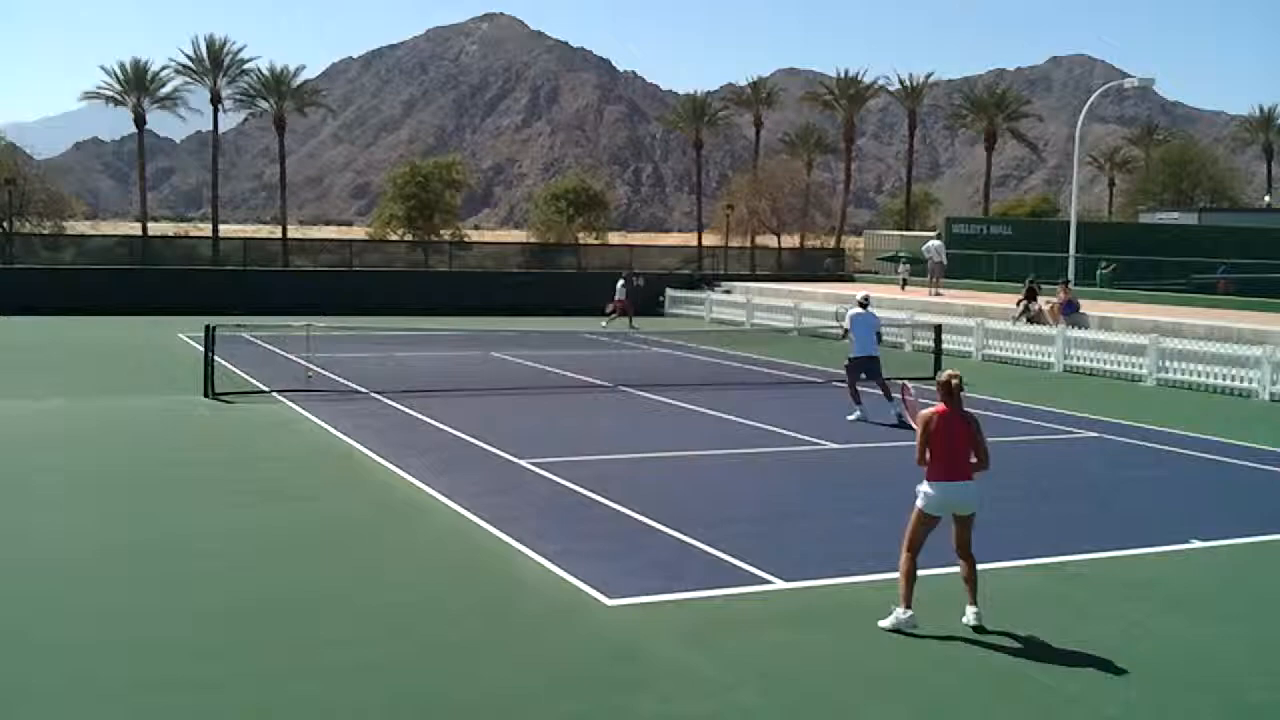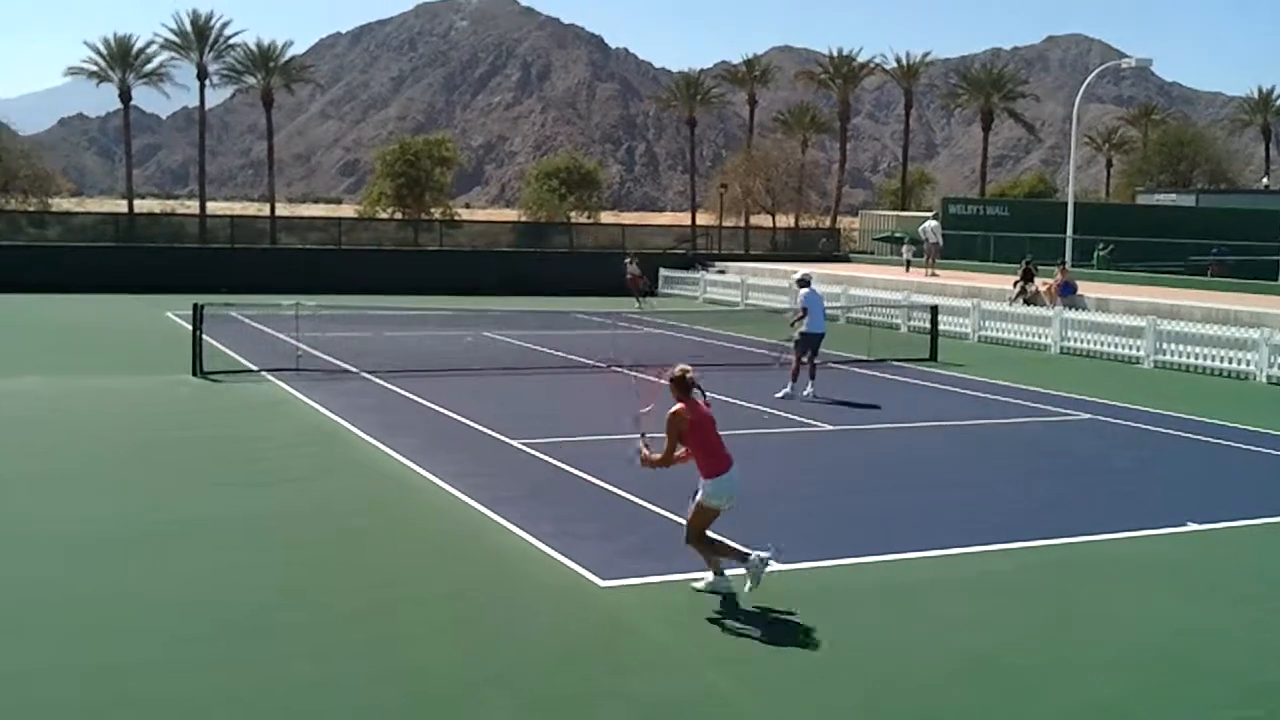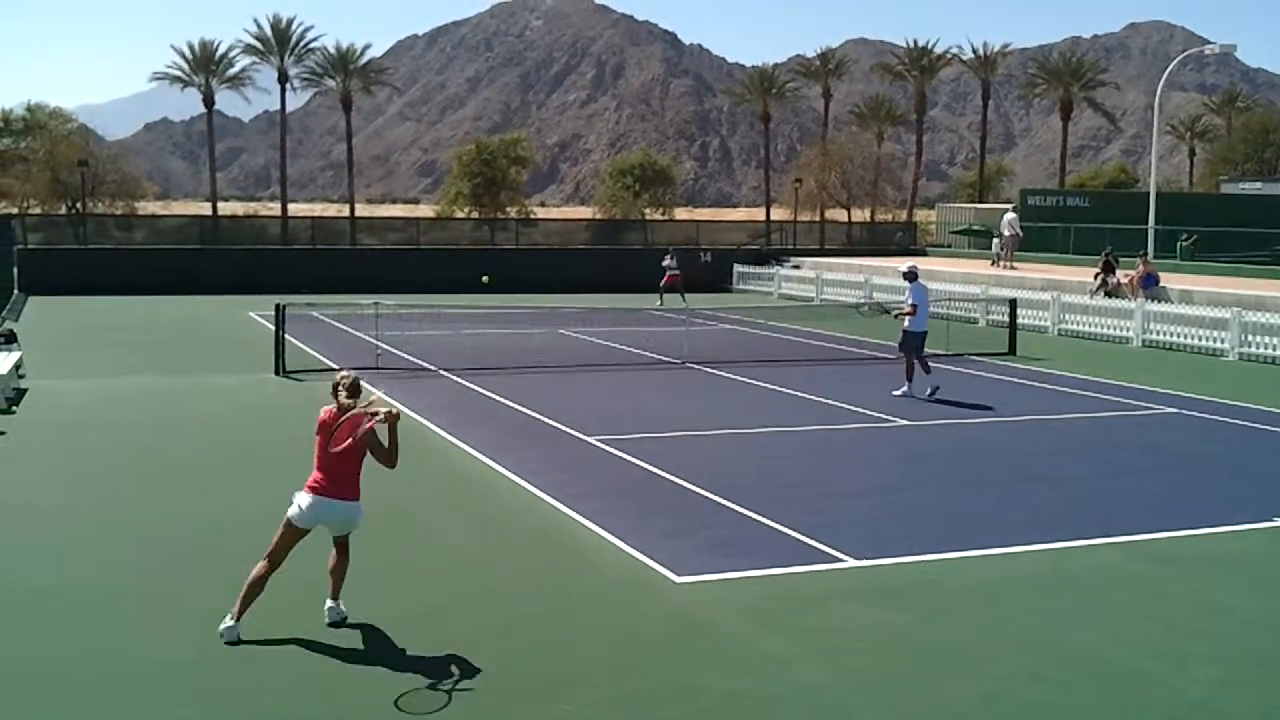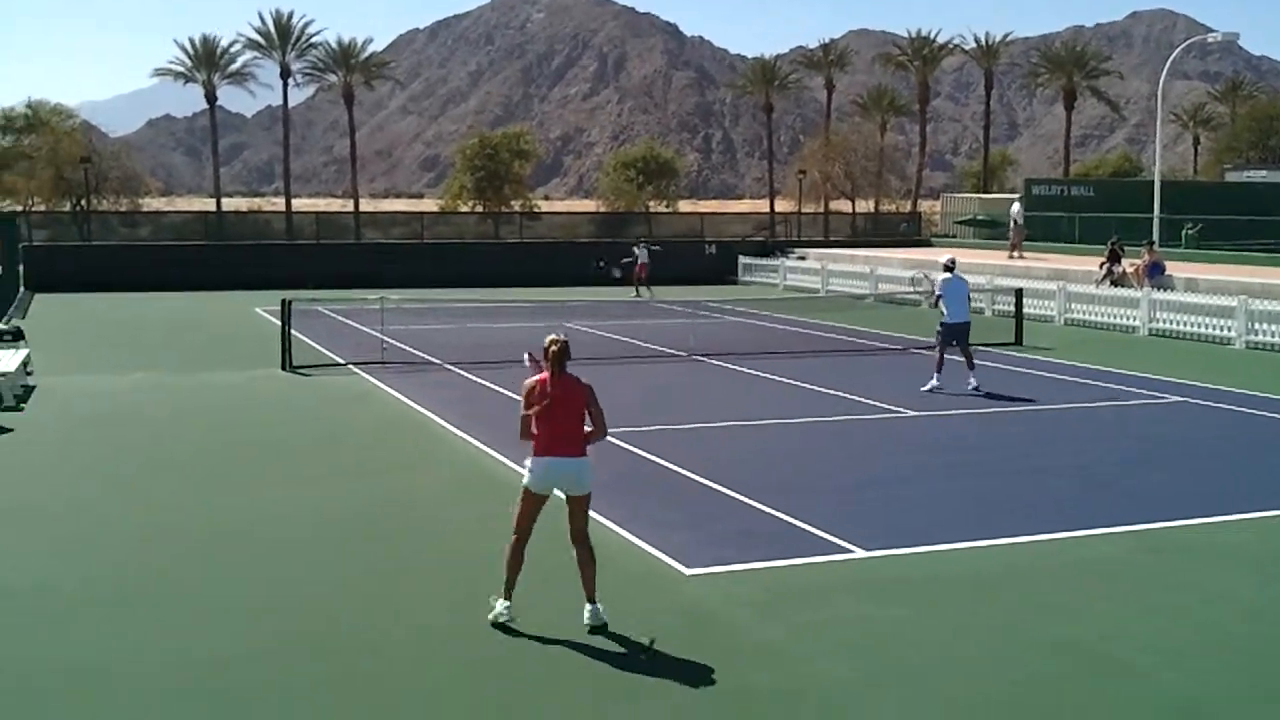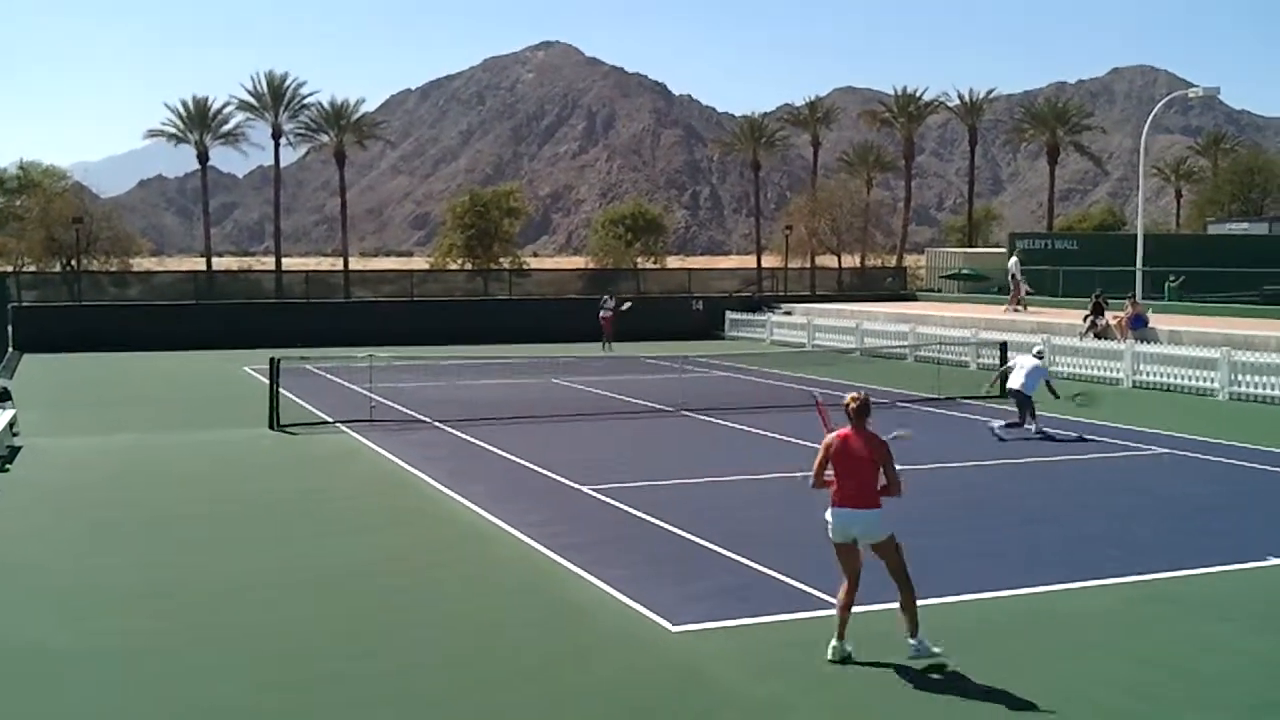
dt=1s
person 1, frame 1
left shoulder: (927, 416)
right shoulder: (970, 420)
left elbow: (920, 460)
right elbow: (983, 463)
left hip: (936, 490)
right hip: (966, 490)
left knee: (910, 550)
right knee: (964, 551)
left ankle: (904, 611)
right ankle: (973, 608)
person 1, frame 2
left shoulder: (676, 414)
right shoulder: (700, 406)
left elbow: (666, 460)
left wrist: (648, 457)
right wrist: (655, 459)
left hip: (716, 483)
right hip: (725, 475)
left knee: (694, 538)
right knee: (696, 533)
left ankle: (752, 560)
right ankle: (719, 578)
person 1, frame 3
left shoulder: (324, 416)
right shoulder: (364, 429)
right elbow: (390, 462)
left wrist: (377, 415)
right wrist: (392, 426)
left hip: (312, 501)
right hip: (346, 508)
left knee: (271, 561)
right knee: (341, 546)
left ankle: (234, 620)
right ankle: (334, 605)
person 1, frame 4
left shoulder: (532, 386)
right shoulder: (582, 388)
left elbow: (524, 432)
right elbow: (601, 431)
left hip: (541, 465)
right hip: (575, 466)
left knee: (520, 535)
right knee: (580, 540)
left ankle: (505, 601)
right ankle: (592, 607)
person 1, frame 5
left shoulder: (831, 441)
right shoulder: (878, 444)
left elbow: (816, 482)
right elbow: (896, 490)
left hip: (840, 516)
right hip: (870, 517)
left knee: (851, 580)
right knee: (902, 577)
left ankle: (838, 644)
right ankle: (915, 640)
